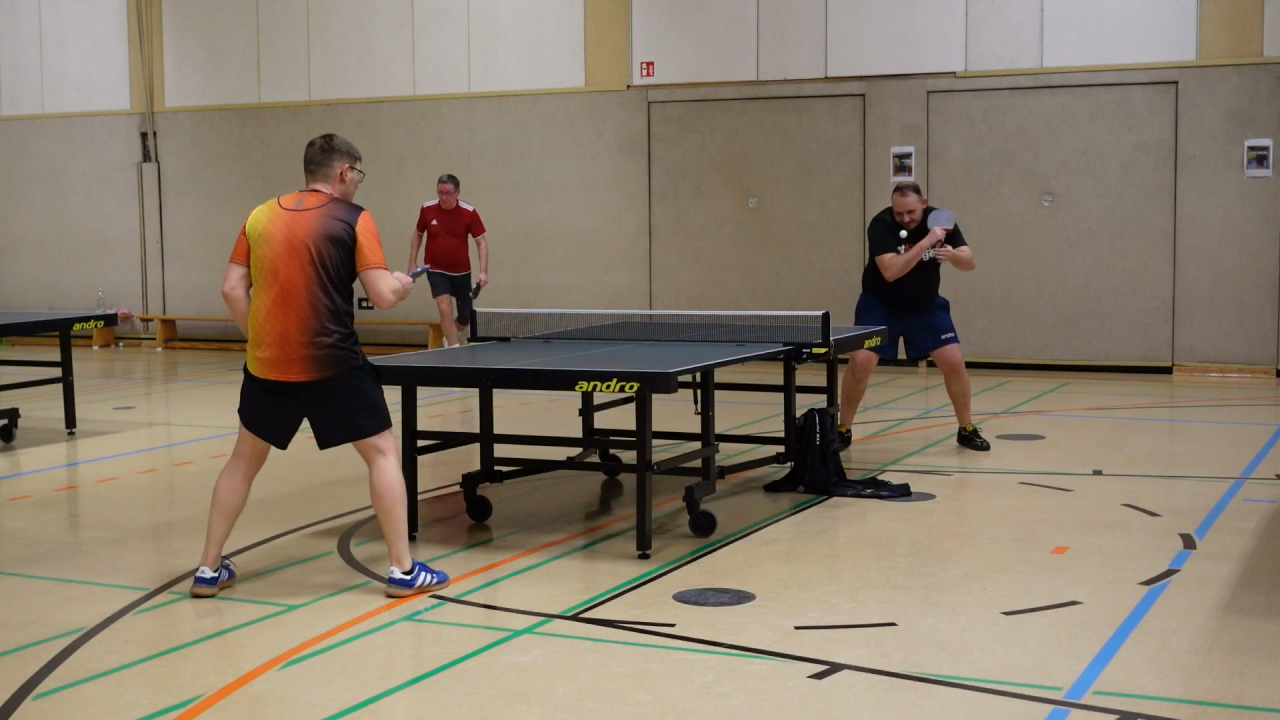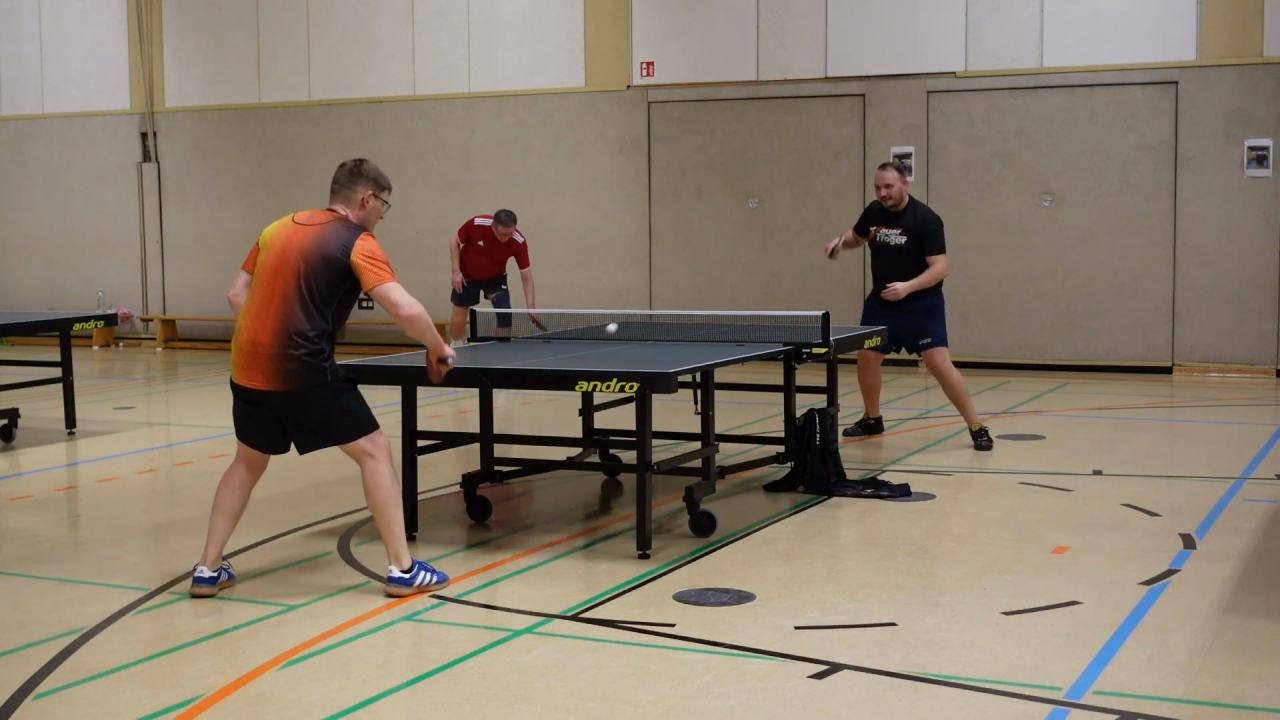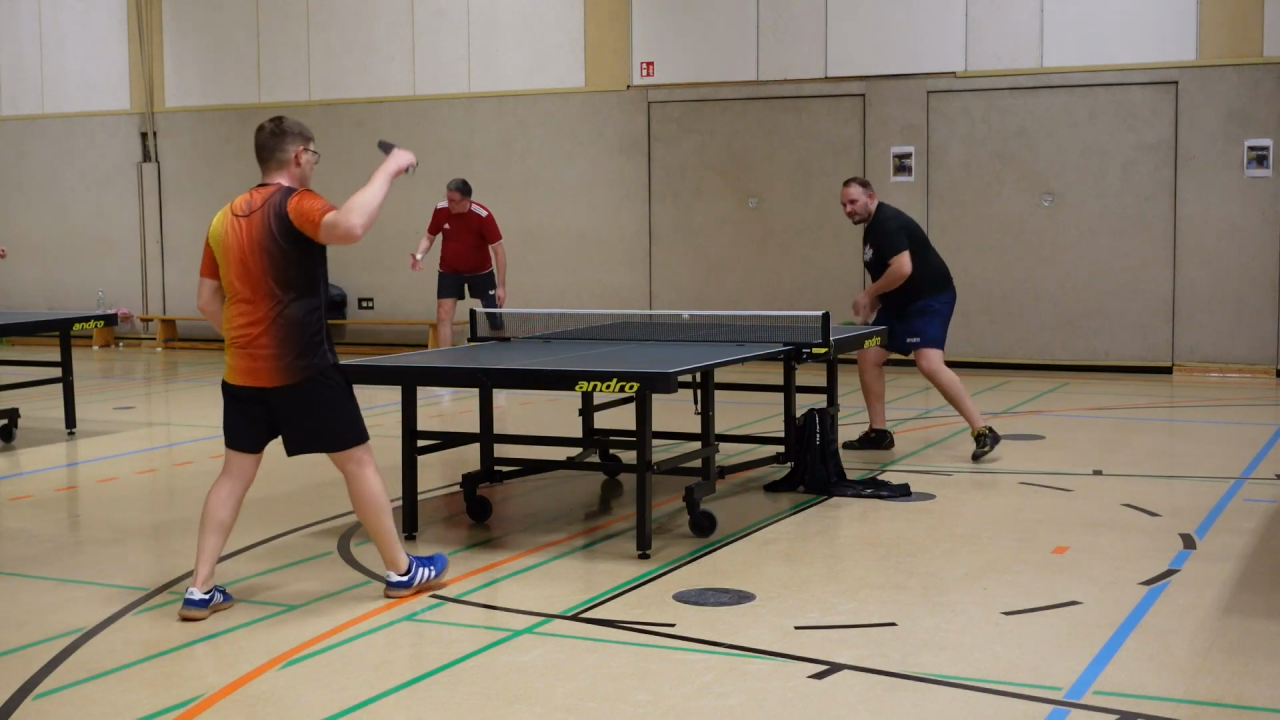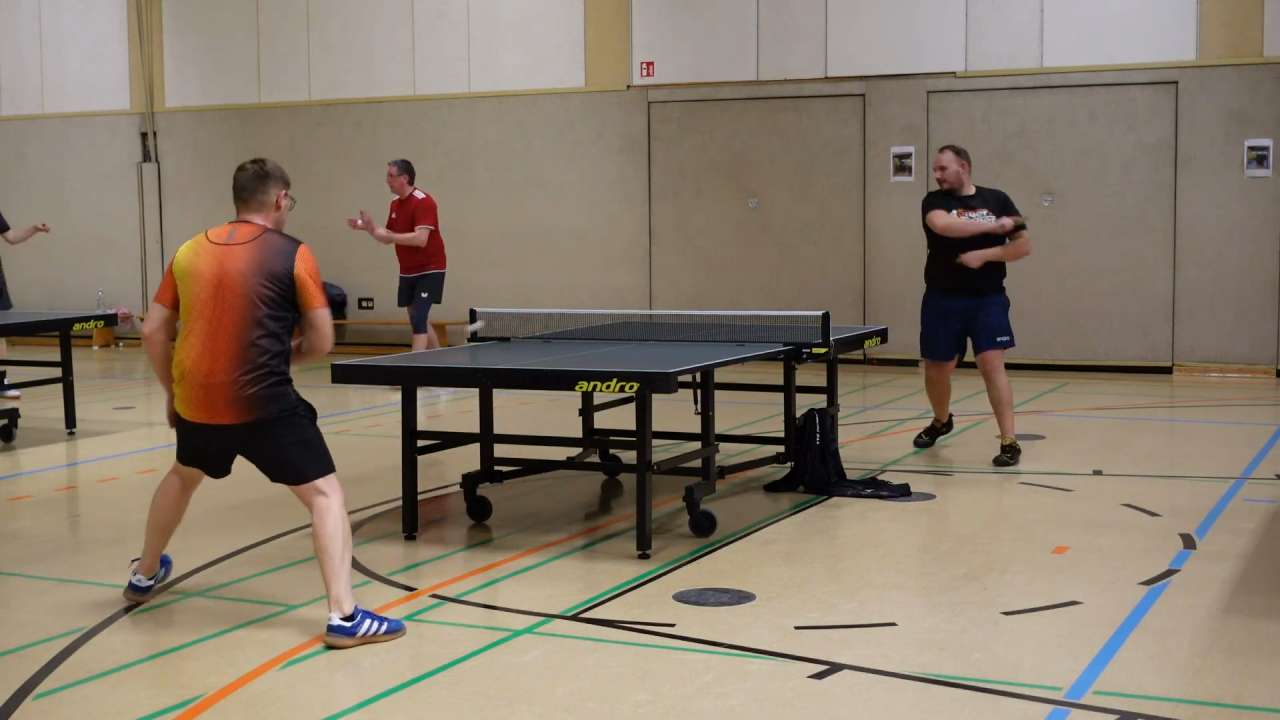
dt=0.7s
person 1, frame 1
left shoulder: (261, 216)
right shoulder: (353, 219)
left elbow: (233, 289)
right elbow: (384, 295)
right wrist: (402, 283)
left hip: (266, 364)
right hip: (330, 362)
left knee: (244, 460)
right knee: (383, 452)
left ankle: (209, 569)
right ankle: (404, 570)
person 1, frame 2
left shoulder: (279, 228)
right shoulder: (357, 243)
left elbow: (237, 295)
right elbow: (406, 310)
right wrist: (439, 348)
left hip: (247, 368)
right hip: (303, 371)
left knee: (247, 463)
right knee: (375, 451)
left ankle: (207, 569)
right ankle: (402, 569)
person 1, frame 3
left shoulder: (223, 218)
right shoulder: (296, 204)
left elbow: (207, 300)
right elbow: (349, 228)
right wrist: (390, 166)
left hip: (242, 372)
right hip: (302, 368)
left knee: (235, 472)
right knee: (358, 463)
left ankle: (199, 589)
right ankle: (401, 570)
person 1, frame 4
left shoulder: (188, 249)
right shoulder: (291, 254)
left elbow: (155, 333)
right elbow: (321, 343)
left wrist: (176, 393)
right wrist: (291, 350)
left hip: (196, 401)
right hip: (262, 403)
left knee: (183, 475)
right knee: (326, 495)
left ankle: (144, 574)
right ankle: (344, 615)
person 2, frame 1
right shoulder: (881, 224)
left elbow: (969, 263)
right elbow: (891, 272)
left wrist: (951, 254)
right wrist: (925, 243)
left hip: (926, 306)
right hip: (880, 305)
left knee: (954, 362)
right knee: (861, 361)
left ankle: (967, 430)
right ankle: (843, 430)
person 2, frame 2
left shoulder: (925, 219)
right shoulder: (873, 212)
left elbow: (940, 267)
right elbow: (855, 238)
left wrist: (907, 287)
right wrist: (838, 242)
left hip: (921, 303)
right hip: (881, 302)
left knee: (940, 364)
right knee: (867, 359)
left ankle: (977, 428)
right ankle: (872, 419)
person 2, frame 3
left shoulder: (889, 224)
right shoulder: (872, 230)
left elbow: (902, 269)
left wrist: (868, 294)
right wrist: (871, 303)
left hip: (931, 299)
right hip: (901, 305)
left knee: (929, 366)
right knee: (866, 357)
left ankle: (983, 431)
right ankle: (878, 432)
person 2, frame 4
left shoulder: (998, 200)
right shoulder: (934, 201)
left elbow: (1023, 246)
right elbow: (943, 226)
left wrist: (984, 254)
right wrist: (994, 224)
left hip: (987, 298)
right hip: (942, 300)
left knee: (991, 364)
right knee: (937, 368)
left ankle: (1009, 443)
right ankle: (941, 420)
